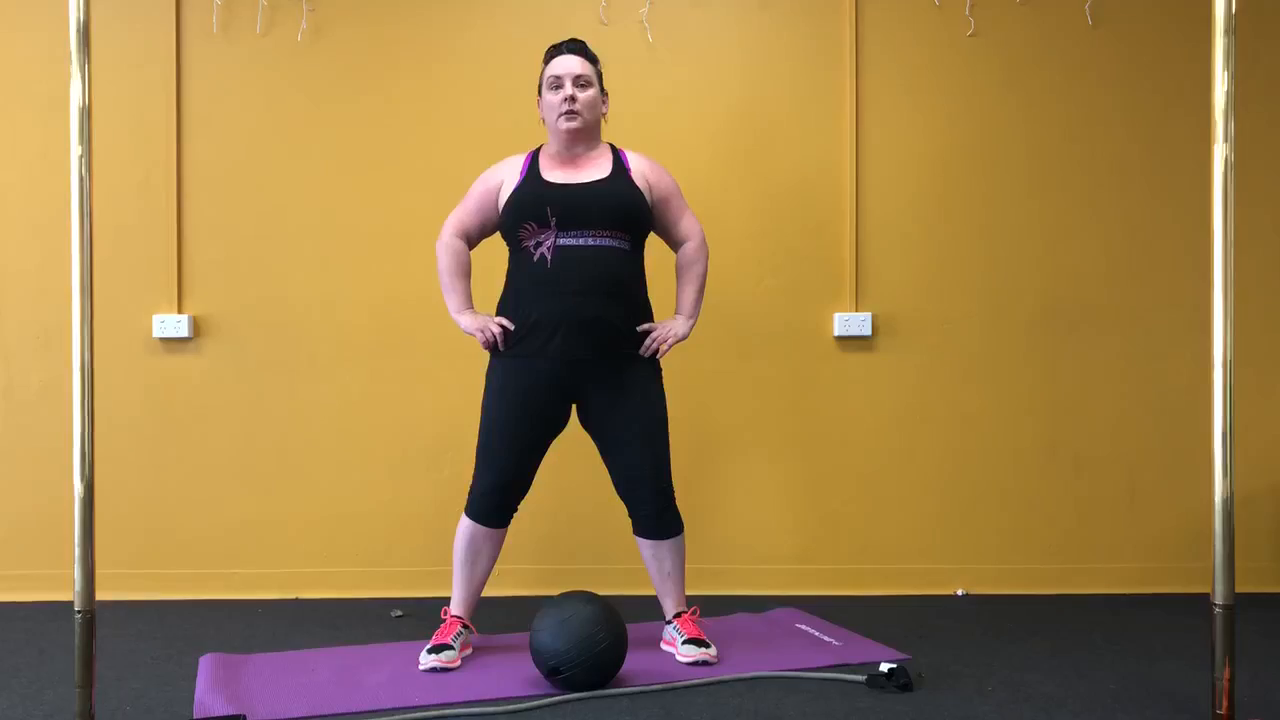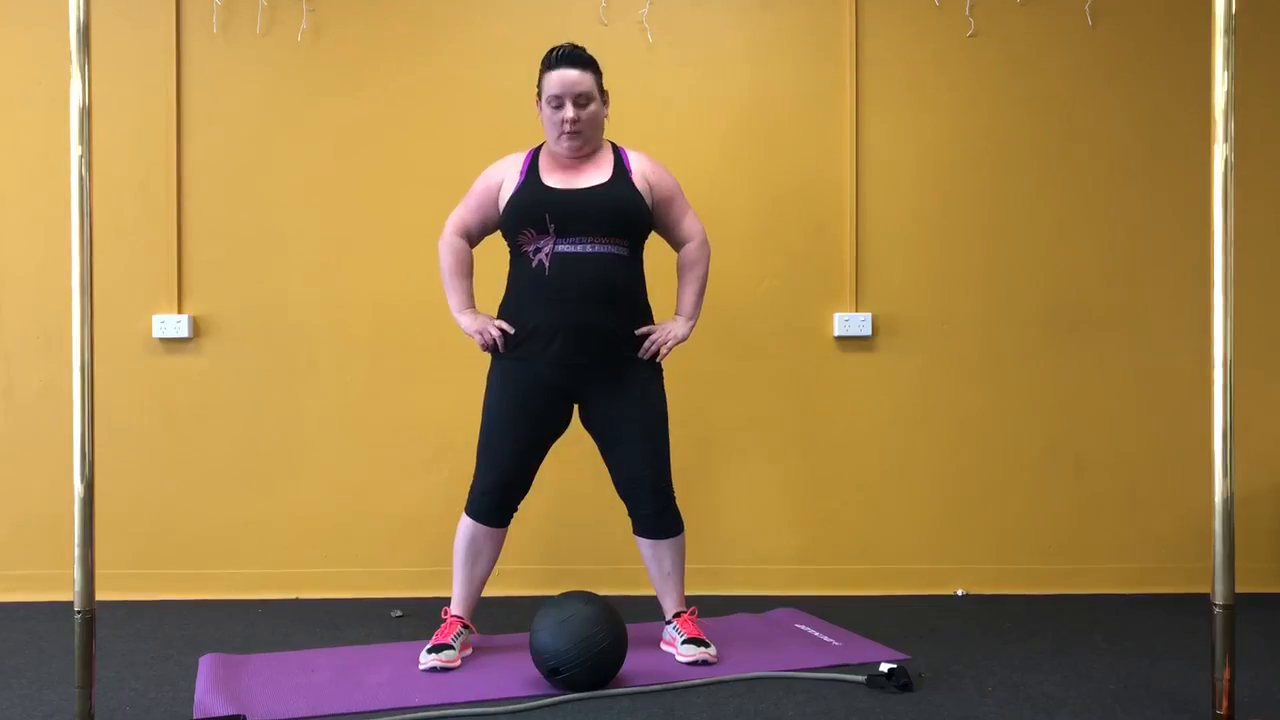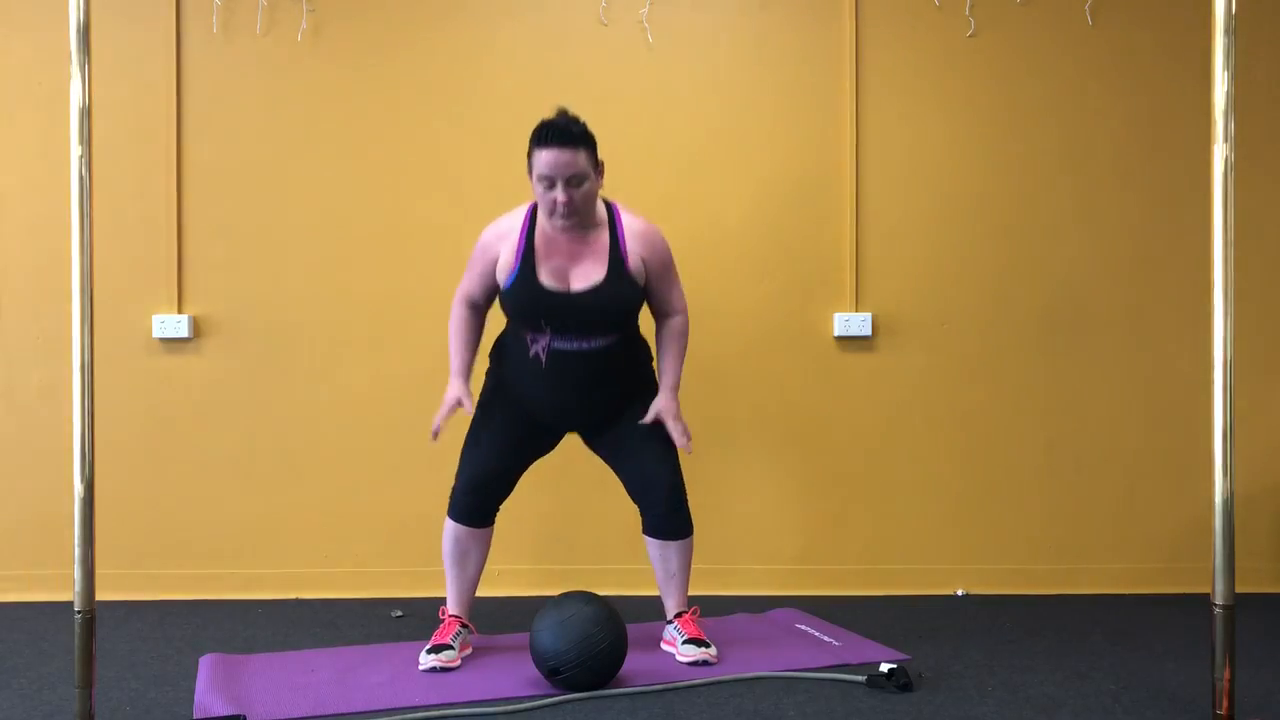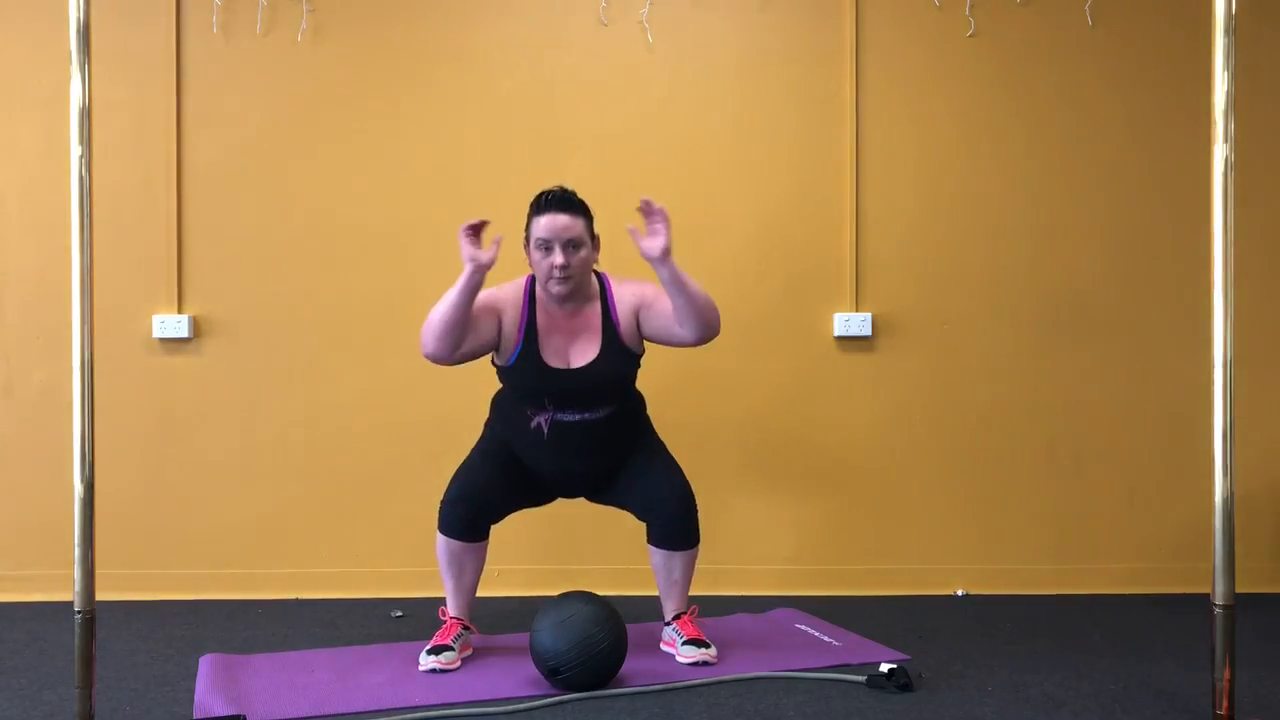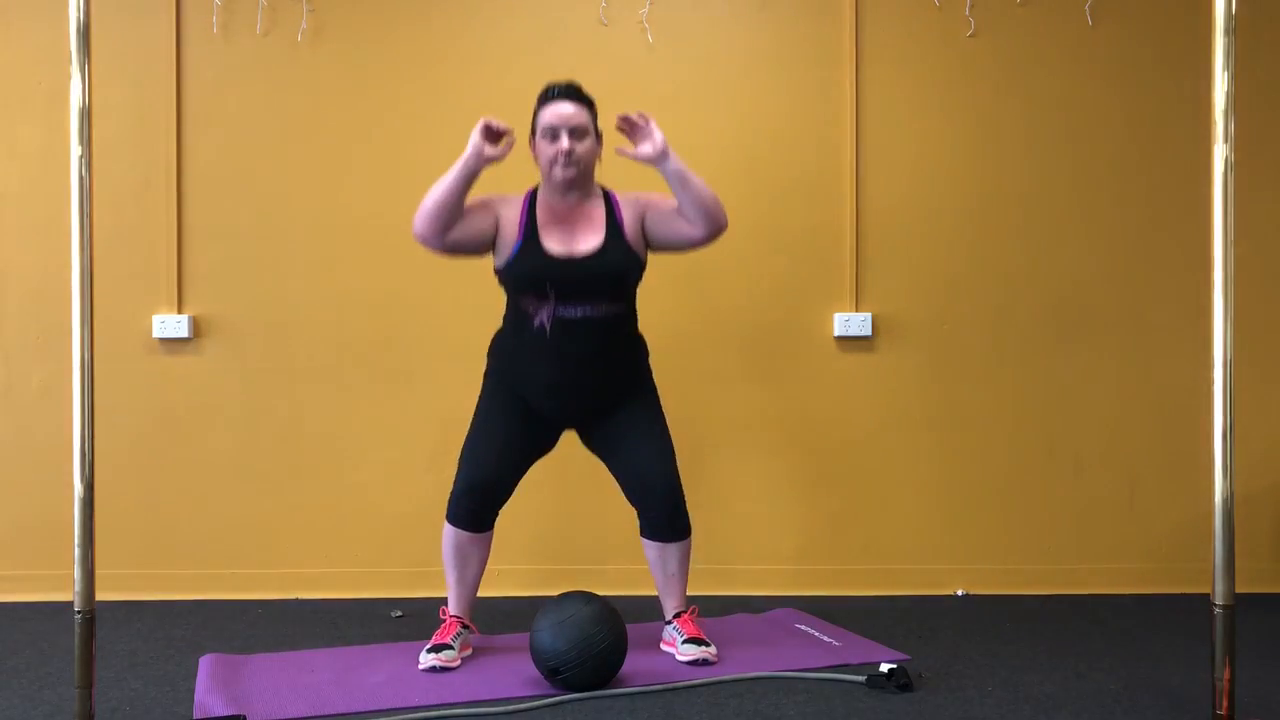
dt=0.4s
person 1, frame 1
left shoulder: (640, 173)
right shoulder: (509, 176)
left elbow: (691, 241)
right elbow: (453, 238)
left wrist: (684, 319)
right wrist: (464, 313)
left hip: (622, 364)
right hip: (528, 361)
left knee: (650, 492)
right knee: (493, 490)
left ankle: (679, 621)
right ankle: (457, 623)
person 1, frame 2
left shoulder: (641, 172)
right shoulder: (509, 174)
left elbow: (693, 240)
right elbow: (455, 235)
left wrist: (685, 319)
right wrist: (464, 312)
left hip: (623, 365)
right hip: (529, 362)
left knee: (650, 492)
right knee: (494, 489)
left ankle: (678, 620)
right ankle: (456, 624)
person 1, frame 3
left shoulder: (639, 237)
right shoulder: (505, 235)
left elbow: (672, 313)
right elbow: (469, 303)
left wrist: (669, 393)
right wrist: (457, 379)
left hip: (622, 401)
right hip: (520, 398)
left knee: (664, 492)
right knee: (472, 490)
left ankle: (679, 621)
right ankle: (455, 624)
person 1, frame 4
left shoulder: (629, 302)
right shoulder: (504, 307)
left elbow: (699, 331)
right elbow: (438, 350)
left wrist: (665, 264)
right wrist: (471, 276)
left hip: (619, 452)
right hip: (519, 453)
left knee: (675, 505)
right knee: (461, 505)
left ankle: (678, 624)
right ankle: (455, 627)
person 1, frame 5
left shoulder: (633, 214)
right shoulder: (506, 217)
left elbow: (709, 227)
right elbow: (428, 232)
left wrist: (665, 162)
right wrist: (471, 162)
left hip: (618, 392)
right hip: (521, 390)
left knee: (662, 492)
right knee: (473, 491)
left ankle: (679, 621)
right ankle: (455, 624)
